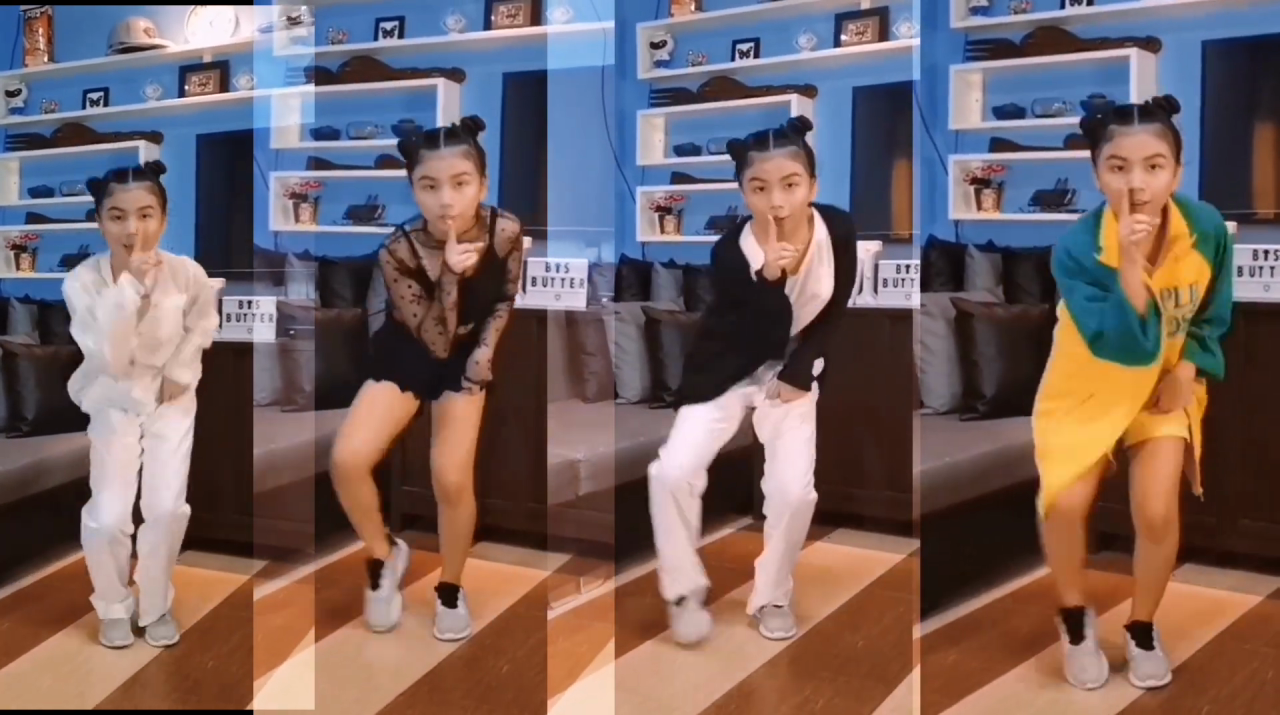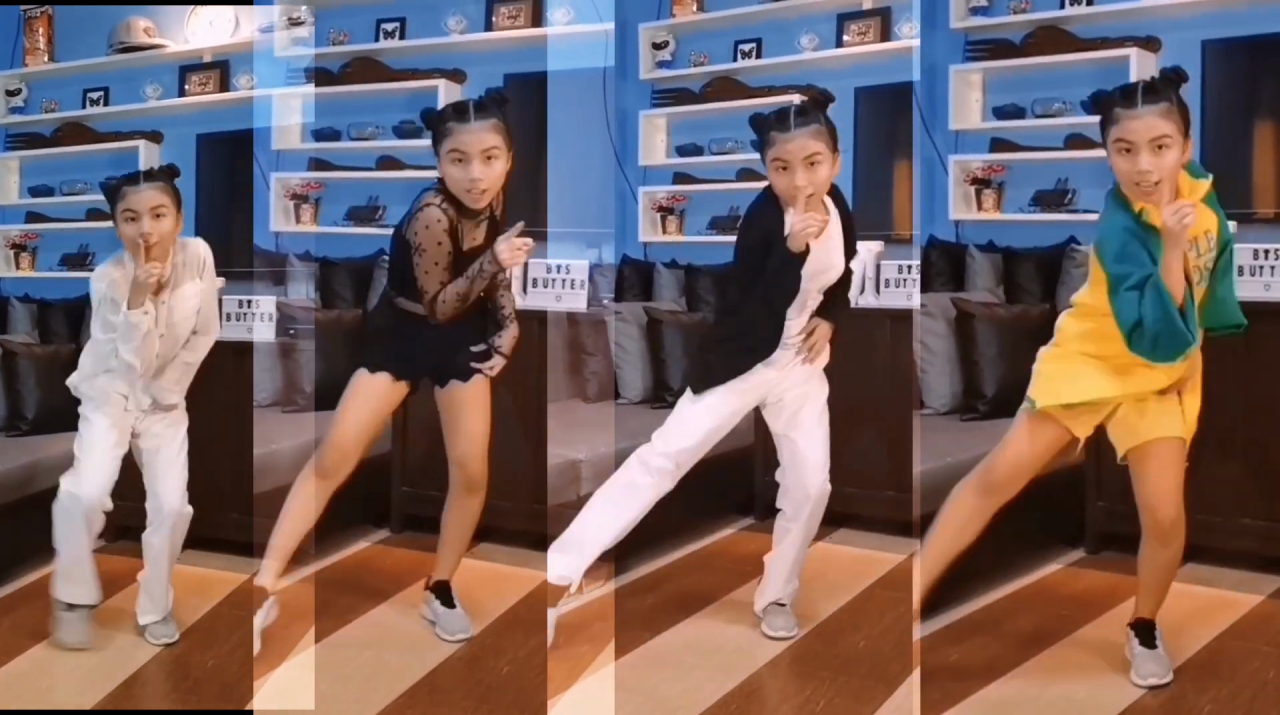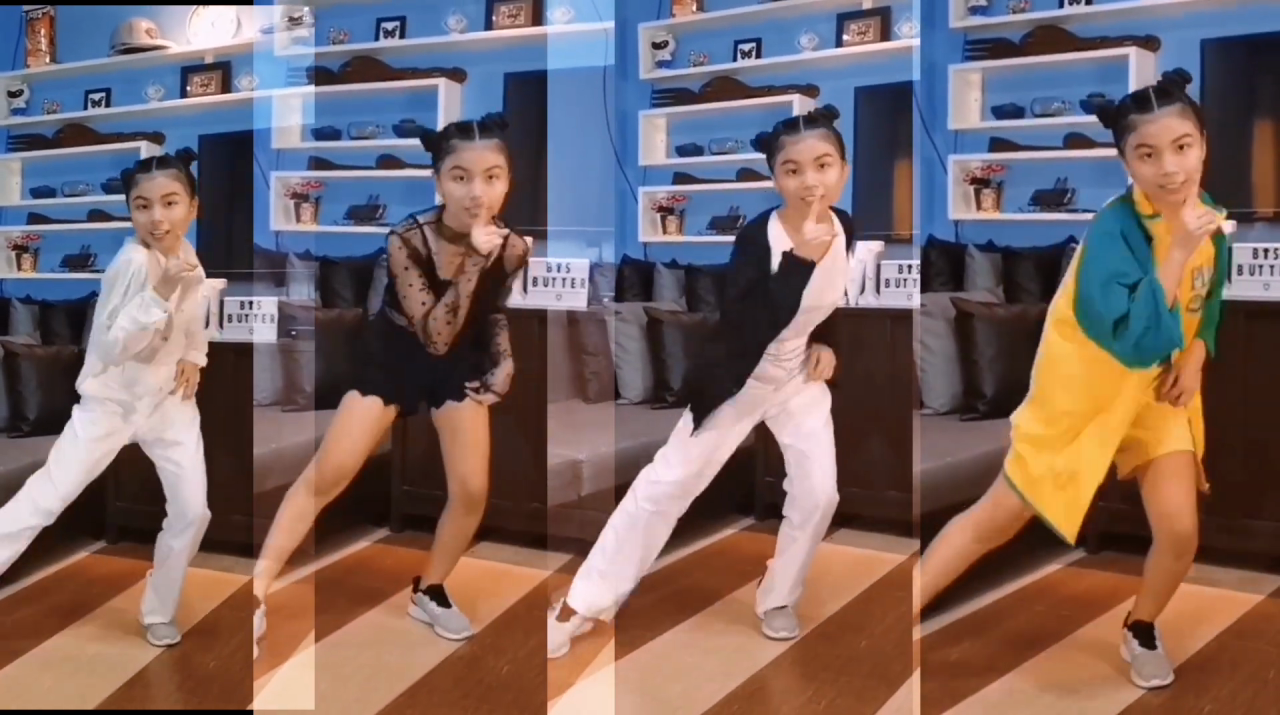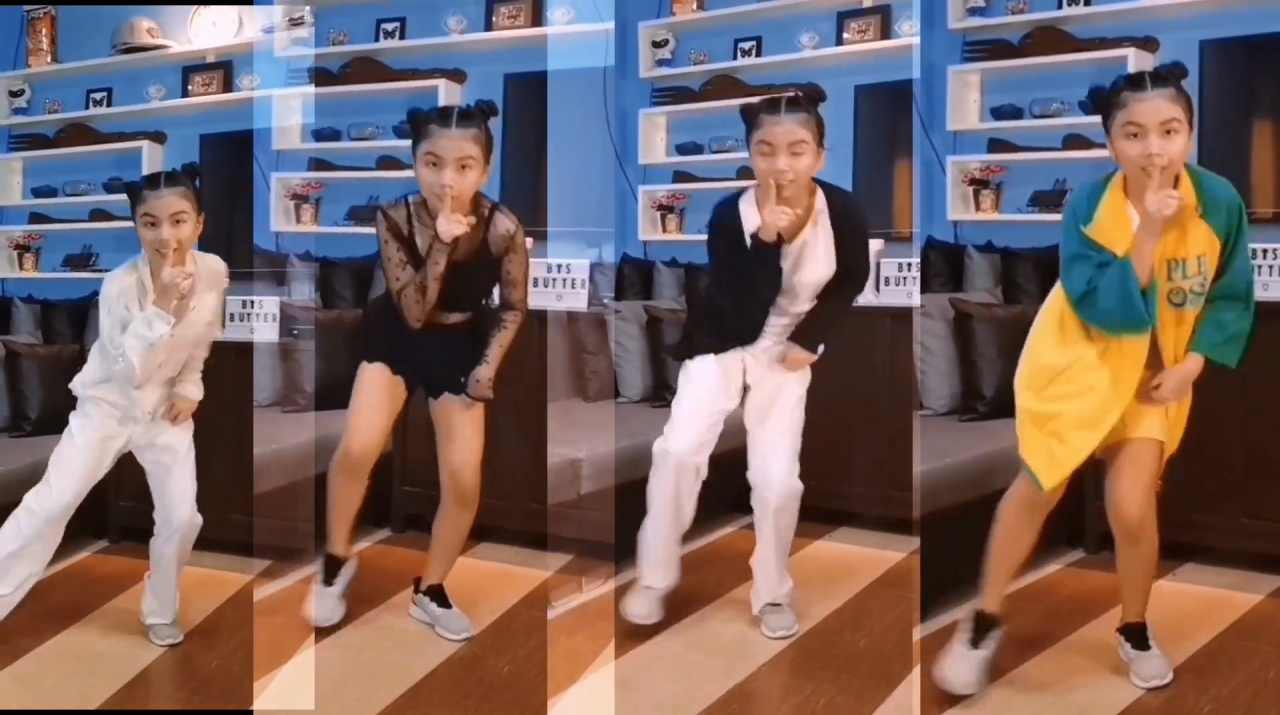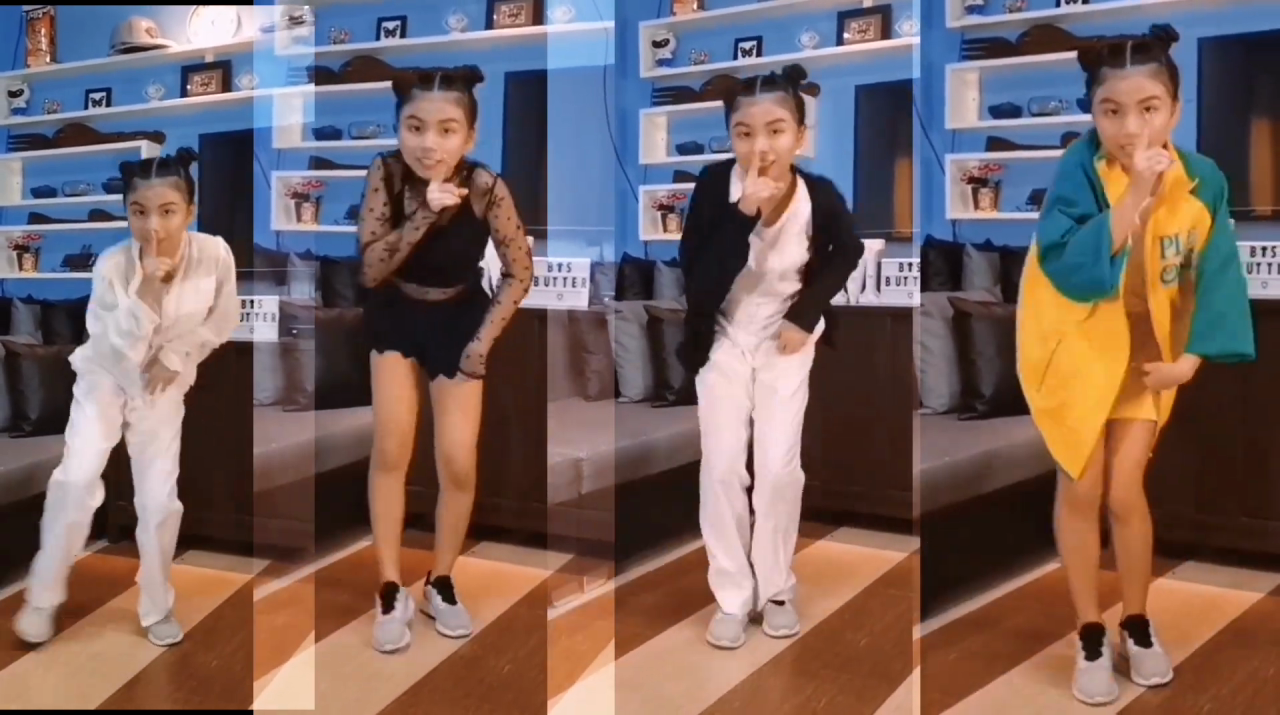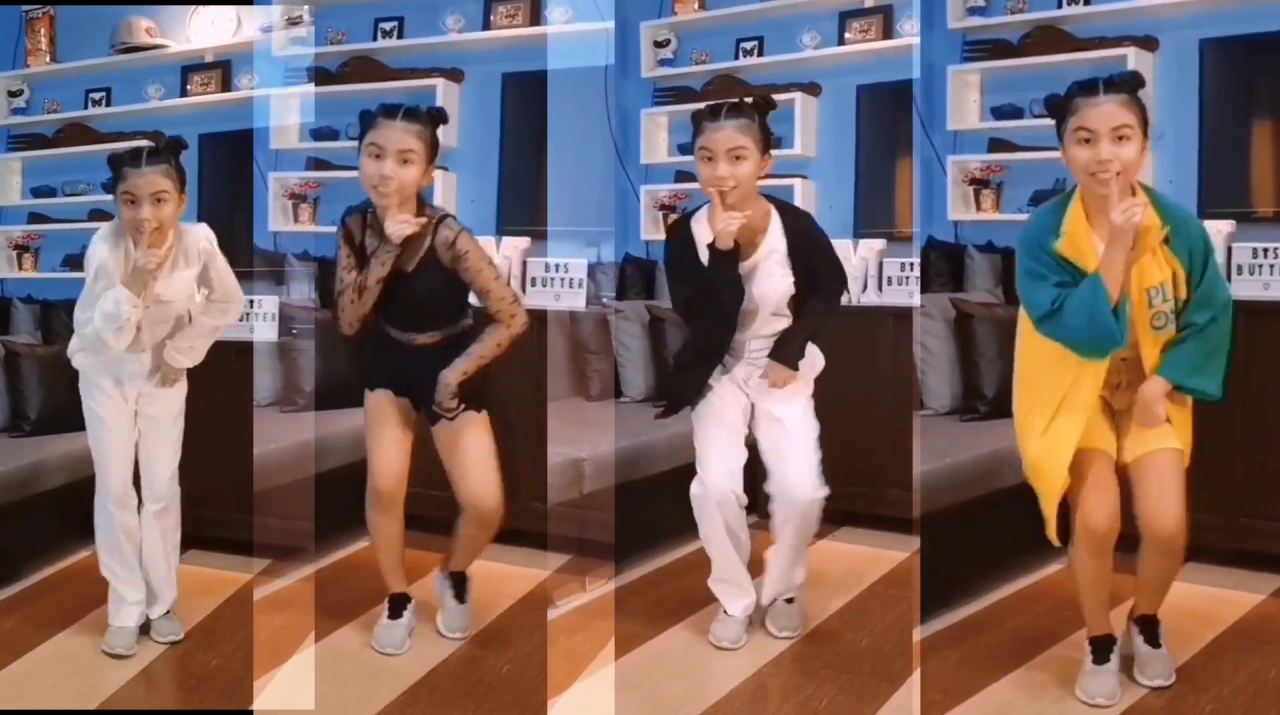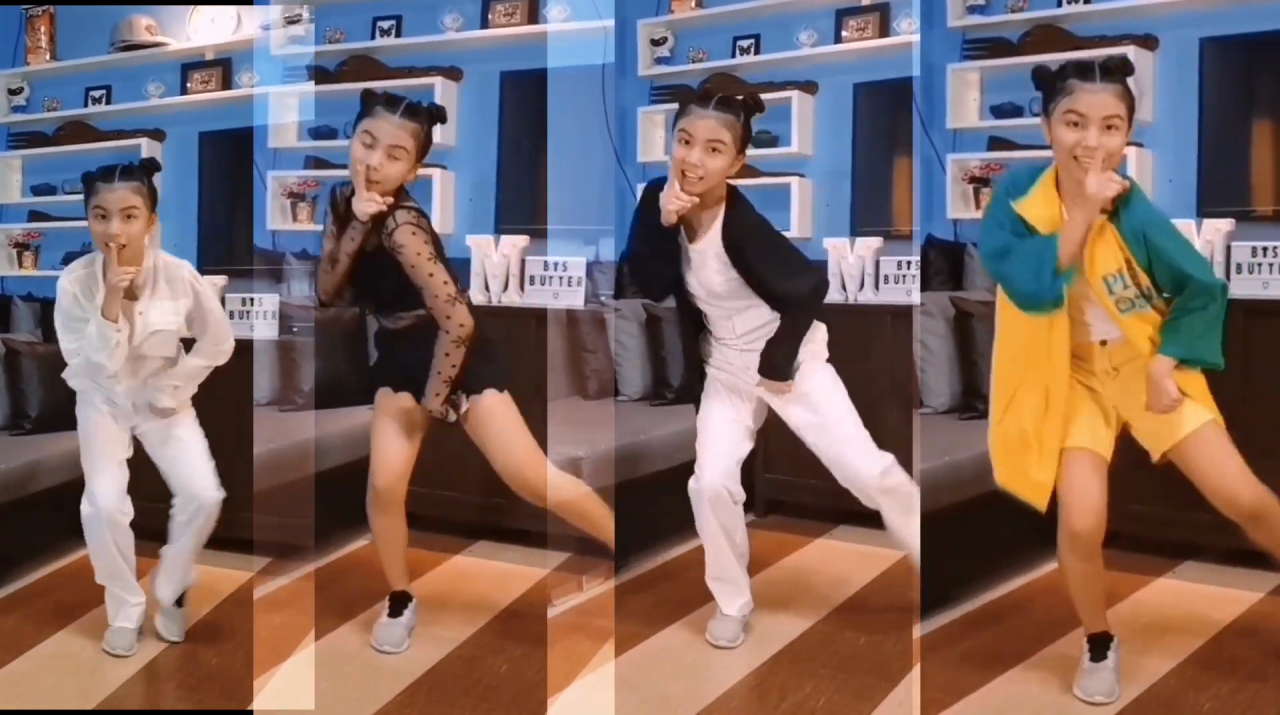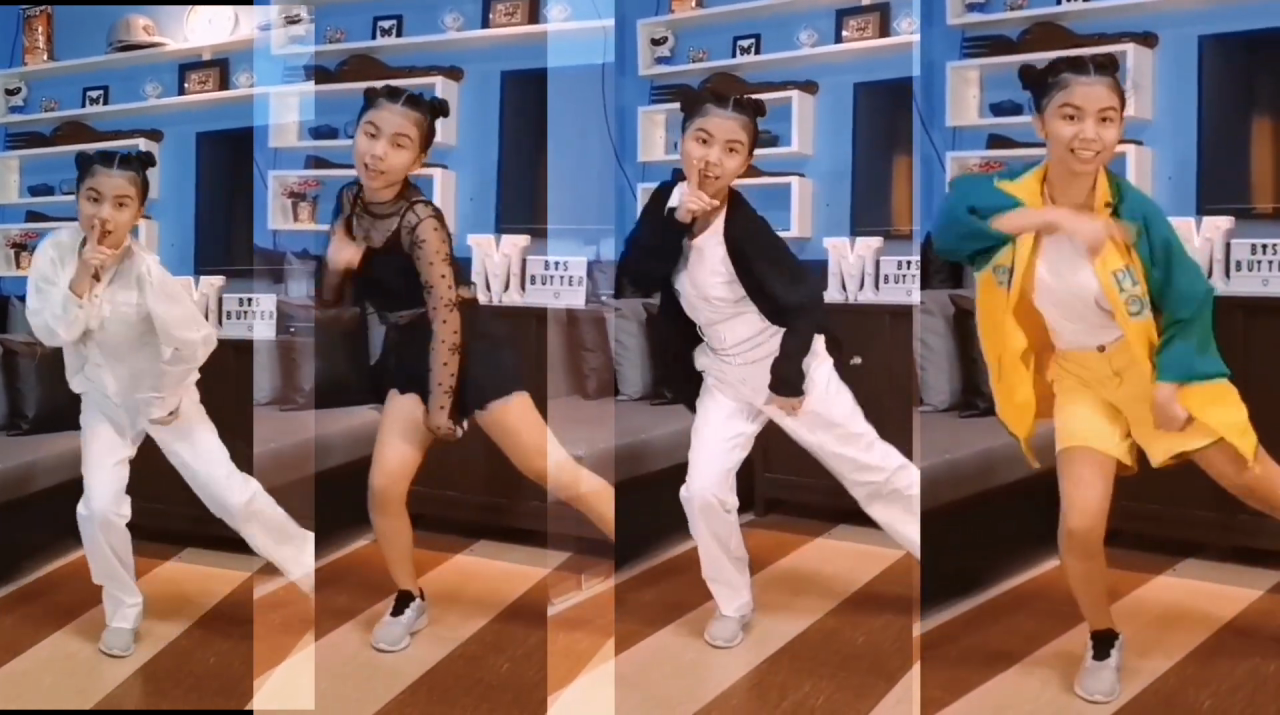
dt=0.2s
person 1, frame 1
left shoulder: (1205, 230)
right shoulder: (1077, 250)
left elbow: (1218, 308)
right elbow: (1123, 345)
left wrist: (1187, 364)
right wrist: (1129, 266)
left hip: (1173, 377)
right hip: (1096, 380)
left knee: (1155, 513)
right knee: (1061, 507)
left ankle: (1143, 629)
right ankle: (1076, 616)
person 1, frame 2
left shoulder: (1195, 189)
right shoulder: (1124, 228)
right elbow: (1155, 336)
left wrist: (1203, 331)
right wrist: (1172, 246)
left hip: (1163, 368)
right hip: (1098, 357)
left knee: (1165, 517)
right knee: (1002, 473)
left ankle: (1143, 628)
right ankle: (909, 597)
person 1, frame 3
left shoulder: (1204, 216)
right shoulder: (1111, 232)
right elbow: (1128, 340)
left wrist: (1198, 347)
right wrist: (1171, 254)
left hip: (1159, 386)
right hip: (1083, 386)
left knee: (1179, 532)
right knee: (1001, 516)
left ankle: (1141, 629)
person 1, frame 4
left shoulder: (1220, 201)
right shoulder: (1086, 211)
left elbow: (1235, 293)
right elbow: (1102, 310)
left wrist: (1193, 362)
right wrist: (1147, 245)
left hip: (1155, 368)
right hip: (1074, 361)
left knee: (1132, 512)
right knee: (1037, 490)
left ankle: (1135, 631)
right ankle: (983, 621)
person 1, frame 5
left shoulder: (1202, 180)
right shoulder: (1078, 170)
left elbow: (1217, 270)
right elbow: (1074, 273)
left wrist: (1191, 355)
right wrist: (1133, 196)
left hip: (1147, 348)
right hip: (1074, 344)
left knee: (1125, 491)
right knee: (1083, 482)
left ankle: (1139, 624)
right ankle: (1090, 634)
person 1, frame 6
left shoulder: (1174, 226)
right shoulder: (1046, 231)
left elbow: (1211, 312)
right elbow: (1080, 331)
left wrist: (1167, 383)
right wrist: (1117, 247)
left hip: (1151, 381)
right hip: (1073, 386)
left knee: (1165, 528)
right knee: (1096, 521)
left ankle: (1146, 620)
right ankle: (1099, 645)
person 1, frame 7
left shoulder: (1138, 217)
right shoulder: (1017, 200)
left elbow: (1202, 294)
right elbow: (1023, 285)
left wrist: (1172, 363)
right wrist: (1078, 219)
left hip: (1152, 367)
right hip: (1073, 375)
right knee: (1081, 525)
right ankle: (1098, 644)
person 1, frame 8
left shoulder: (1137, 212)
right shoulder: (1014, 193)
left elbow: (1189, 302)
right elbow: (950, 217)
left wrist: (1172, 384)
right wrist: (1045, 222)
left hip: (1160, 369)
right hip: (1078, 378)
right knee: (1082, 525)
right ankle: (1103, 641)
person 2, frame 1
left shoulder: (503, 229)
right shoulder: (398, 252)
right elbow: (436, 341)
left wrist: (486, 348)
right wrist: (449, 277)
left hip: (467, 354)
right hip: (405, 354)
left knee: (452, 481)
right knee: (347, 462)
left ankle: (450, 589)
right ankle: (385, 556)
person 2, frame 2
left shoulder: (493, 205)
right shoulder: (431, 214)
right elbow: (439, 305)
left wrist: (509, 321)
right wrist: (492, 258)
left hip: (463, 337)
right hip: (401, 331)
left knee: (472, 472)
right knee: (333, 458)
left ankle: (440, 589)
right ankle: (264, 590)
person 2, frame 3
left shoulder: (509, 246)
right shoulder: (410, 239)
right elbow: (434, 336)
left wrist: (507, 356)
right wrist: (470, 259)
left hip: (462, 360)
right hip: (395, 353)
left knee: (472, 489)
right knee: (327, 474)
left ankle: (428, 590)
right ankle: (255, 596)
person 2, frame 4
left shoulder: (503, 229)
right shoulder: (395, 217)
left elbow: (514, 306)
right elbow: (415, 313)
left wrist: (488, 365)
right wrist: (439, 245)
left hip: (461, 346)
right hip: (393, 337)
left knee: (463, 483)
right knee: (355, 453)
left ankle: (431, 588)
right ankle: (336, 559)
person 2, frame 5
left shoulder: (486, 190)
right shoulder: (386, 174)
left elbow: (519, 275)
right elbow: (372, 270)
left wrist: (483, 340)
right wrist: (424, 212)
left hip: (459, 322)
right hip: (395, 315)
left knee: (457, 464)
right knee: (391, 451)
left ankle: (441, 585)
right ankle: (391, 591)
person 2, frame 6
left shoulder: (447, 236)
right shoulder: (355, 224)
left elbow: (512, 318)
right elbow: (349, 321)
left wrist: (460, 376)
right wrist: (389, 248)
left hip: (449, 362)
right hip: (387, 362)
left knee: (485, 505)
right knee: (385, 489)
left ankle: (455, 575)
right ankle: (398, 600)
person 2, frame 7
left shoulder: (403, 226)
right shoulder: (348, 200)
left elbow: (458, 322)
right elbow: (327, 291)
left wrist: (440, 391)
right wrist: (355, 225)
left hip: (455, 351)
right hip: (400, 352)
left knee: (533, 479)
right knee: (384, 487)
right ankle: (401, 599)
person 2, frame 8
left shoulder: (422, 220)
right shoulder: (352, 200)
left elbow: (447, 323)
right elbow: (331, 294)
left wrist: (444, 404)
right wrist: (336, 264)
left hip: (466, 347)
right hip: (409, 351)
left knee: (556, 471)
right knee: (384, 489)
right ankle: (409, 599)
person 3, frame 1
left shoulder: (836, 228)
right shoulder: (732, 254)
left elbow: (833, 308)
right elbow: (760, 338)
left wrist: (798, 373)
right wrist: (770, 276)
left hip: (789, 372)
right hip: (727, 372)
left knee: (793, 491)
right knee: (674, 471)
left ankle: (772, 596)
right ankle: (685, 588)
person 3, frame 2
left shoulder: (833, 204)
right shoulder: (764, 219)
right elbow: (759, 313)
left wrist: (826, 316)
right wrist: (794, 248)
left hip: (798, 362)
right hip: (740, 361)
left knee: (811, 483)
right knee: (663, 457)
left ankle: (776, 594)
right ankle: (561, 572)
person 3, frame 3
left shoulder: (842, 227)
right shoulder: (760, 236)
right elbow: (749, 325)
left wrist: (826, 342)
right wrist: (801, 258)
left hip: (799, 376)
right hip: (741, 377)
left knee: (818, 494)
right knee: (669, 482)
left ankle: (778, 599)
right ankle: (581, 602)
person 3, frame 4
left shoulder: (841, 209)
right shoulder: (731, 214)
left elbow: (851, 278)
right elbow: (734, 303)
left wrist: (808, 339)
right wrist: (764, 240)
left hip: (786, 352)
right hip: (720, 345)
left knee: (777, 480)
right knee: (679, 451)
left ankle: (772, 592)
right ankle: (655, 575)
person 3, frame 5
left shoulder: (820, 195)
right shoulder: (713, 186)
left elbow: (845, 255)
right elbow: (698, 276)
left wrist: (805, 315)
right wrist: (744, 211)
left hip: (784, 337)
right hip: (723, 335)
left knee: (779, 466)
right knee: (722, 465)
left ankle: (775, 589)
right ankle: (733, 597)
person 3, frame 6
left shoulder: (794, 225)
right shoulder: (686, 231)
left elbow: (829, 287)
right elbow: (702, 318)
left wrist: (791, 351)
right wrist: (723, 252)
left hip: (780, 367)
right hip: (719, 371)
left knee: (801, 491)
right knee: (715, 488)
left ankle: (782, 589)
right ankle: (735, 600)
person 3, frame 7
left shoulder: (741, 221)
right shoulder: (663, 199)
left elbow: (809, 288)
right elbow: (646, 283)
left wrist: (780, 361)
right wrist: (663, 221)
left hip: (787, 358)
right hip: (725, 366)
left knee: (865, 468)
right knee: (711, 484)
right ankle: (733, 602)
person 3, frame 8
left shoulder: (743, 225)
right shoulder: (669, 200)
left elbow: (803, 302)
right elbow: (636, 277)
left wrist: (789, 378)
right wrist: (676, 218)
left hip: (787, 365)
right hip: (723, 376)
left knee: (872, 467)
right knee: (703, 491)
right ankle: (733, 603)
person 4, frame 1
left shoulder: (185, 271)
right shoulder: (83, 282)
left elbow: (204, 321)
right elbow: (106, 359)
left wrist: (182, 372)
right wrist: (124, 285)
left hip: (170, 399)
right hip: (114, 405)
left knee: (167, 508)
right knee: (109, 519)
left ankle: (154, 607)
right ankle: (114, 606)
person 4, frame 2
left shoulder: (197, 256)
right shoulder: (108, 279)
left elbow: (203, 331)
right elbow: (131, 361)
left wrist: (170, 386)
right wrist: (137, 301)
left hip: (165, 400)
right hip: (109, 395)
left knee: (171, 509)
right knee: (85, 494)
left ankle: (155, 609)
right ankle: (75, 595)
person 4, frame 3
left shoulder: (184, 255)
right shoulder: (133, 260)
right elbow: (112, 346)
left wrist: (194, 356)
right wrist: (160, 291)
left hip: (169, 399)
right hip: (112, 397)
left knee: (193, 511)
right knee: (49, 494)
left ankle: (159, 611)
person 4, frame 4
left shoulder: (212, 271)
right shoulder: (121, 284)
right elbow: (128, 367)
left wrist: (189, 388)
right wrist: (163, 303)
left hip: (166, 412)
right hip: (106, 403)
left knee: (182, 518)
right knee: (51, 504)
left ankle: (160, 610)
person 4, frame 5
left shoulder: (213, 254)
right shoulder: (113, 263)
left elbow: (223, 320)
right elbow: (117, 345)
left wrist: (174, 360)
right wrist: (143, 290)
left hip: (159, 388)
right hip: (102, 378)
left knee: (160, 502)
right knee: (76, 482)
left ankle: (156, 607)
right ankle: (43, 596)
person 4, frame 6
left shoulder: (200, 242)
right shoulder: (104, 247)
left elbow: (227, 305)
right elbow: (100, 333)
left wrist: (179, 353)
right wrist: (132, 279)
left hip: (161, 375)
right hip: (105, 375)
left knee: (162, 489)
right knee: (115, 488)
left ankle: (161, 603)
right ankle: (126, 610)
person 4, frame 7
left shoulder: (176, 274)
right shoulder: (75, 281)
left elbow: (219, 341)
right elbow: (98, 363)
left wrist: (171, 390)
right wrist: (111, 305)
left hip: (160, 398)
right hip: (101, 398)
left knee: (204, 495)
right knee: (104, 506)
left ankle: (170, 588)
right ankle: (125, 613)
person 4, frame 8
left shoulder: (145, 271)
right shoulder: (57, 248)
left elbow: (195, 340)
right elbow: (49, 329)
left wrist: (161, 401)
right wrist: (83, 279)
left hip: (161, 396)
right hip: (103, 401)
left knee: (227, 491)
right knee: (99, 510)
left ankle: (311, 564)
right ankle: (123, 614)
